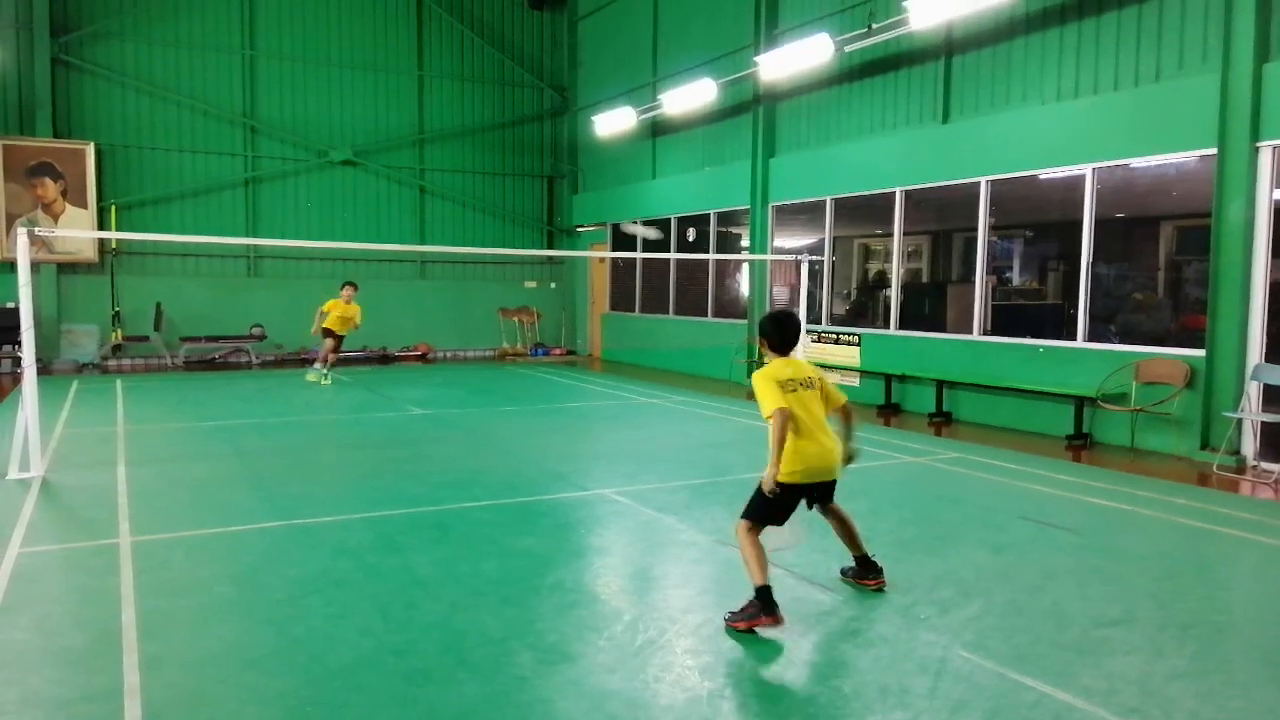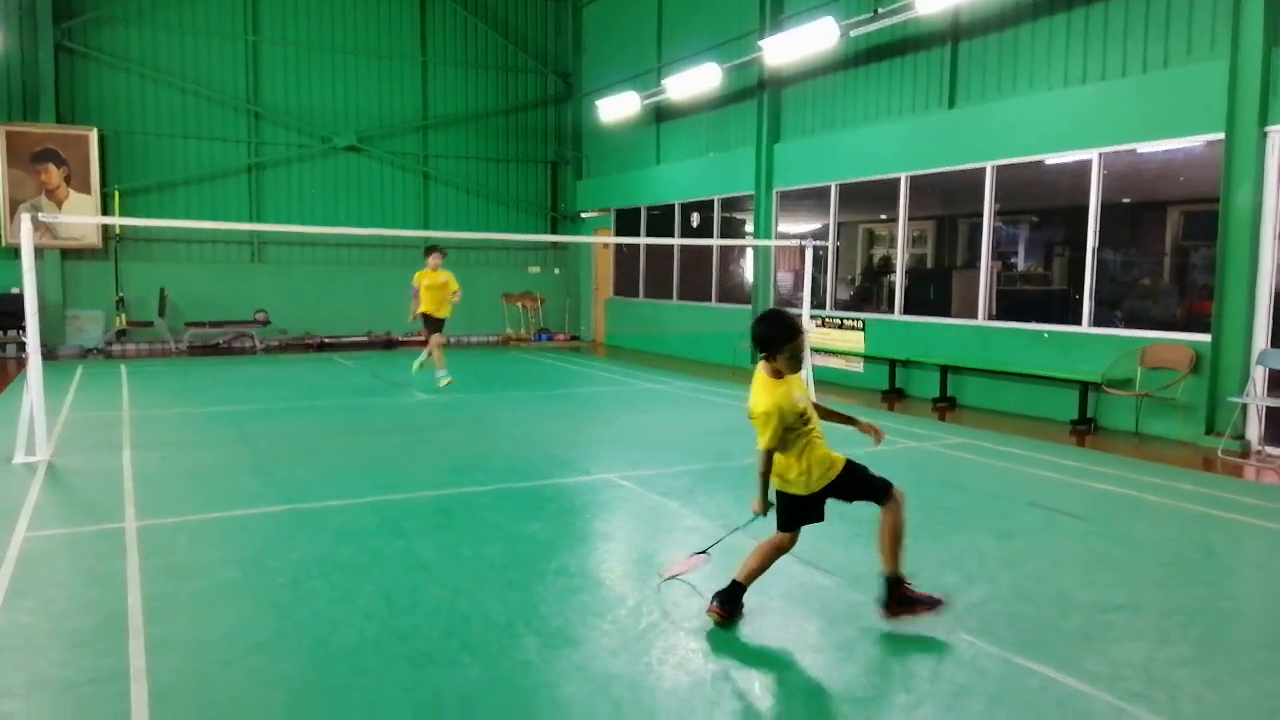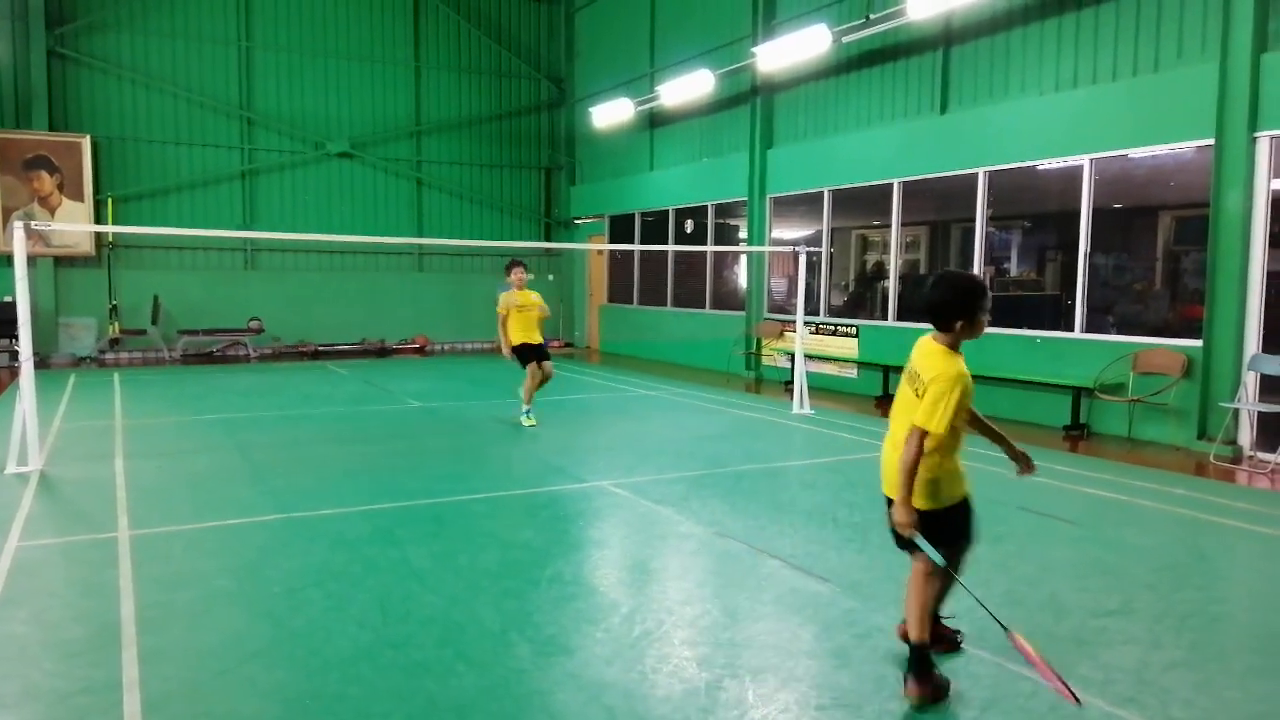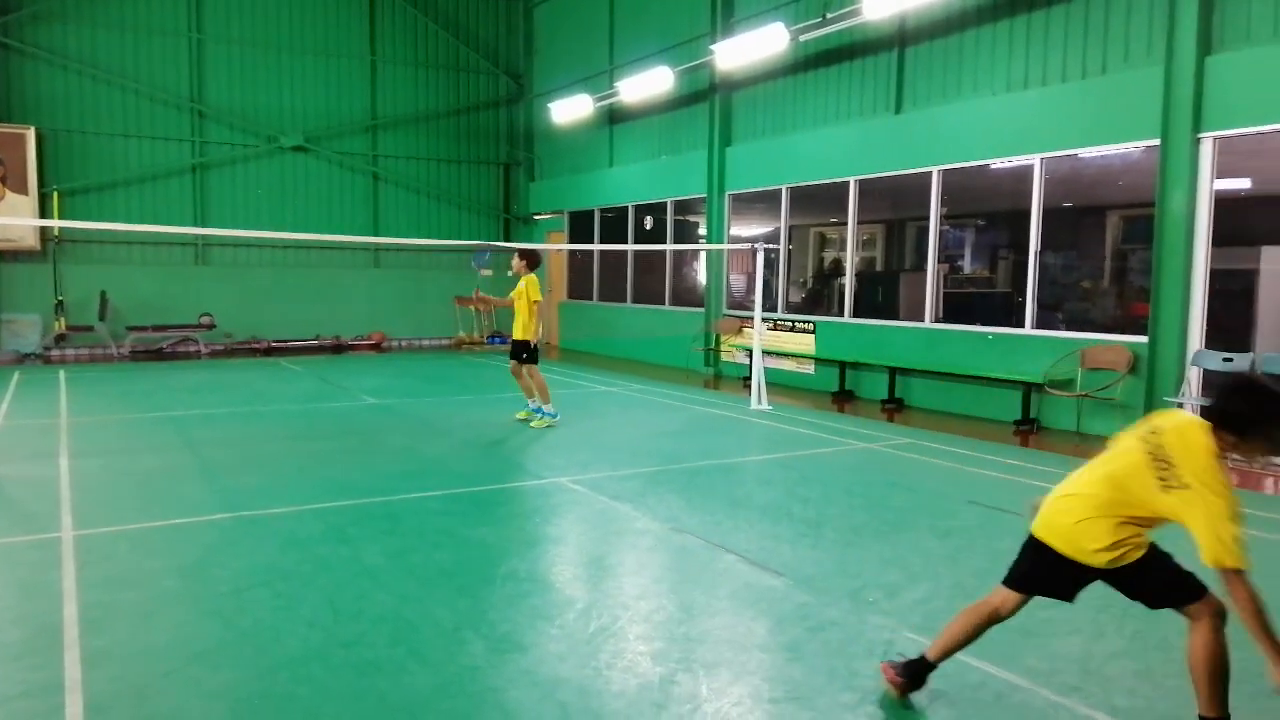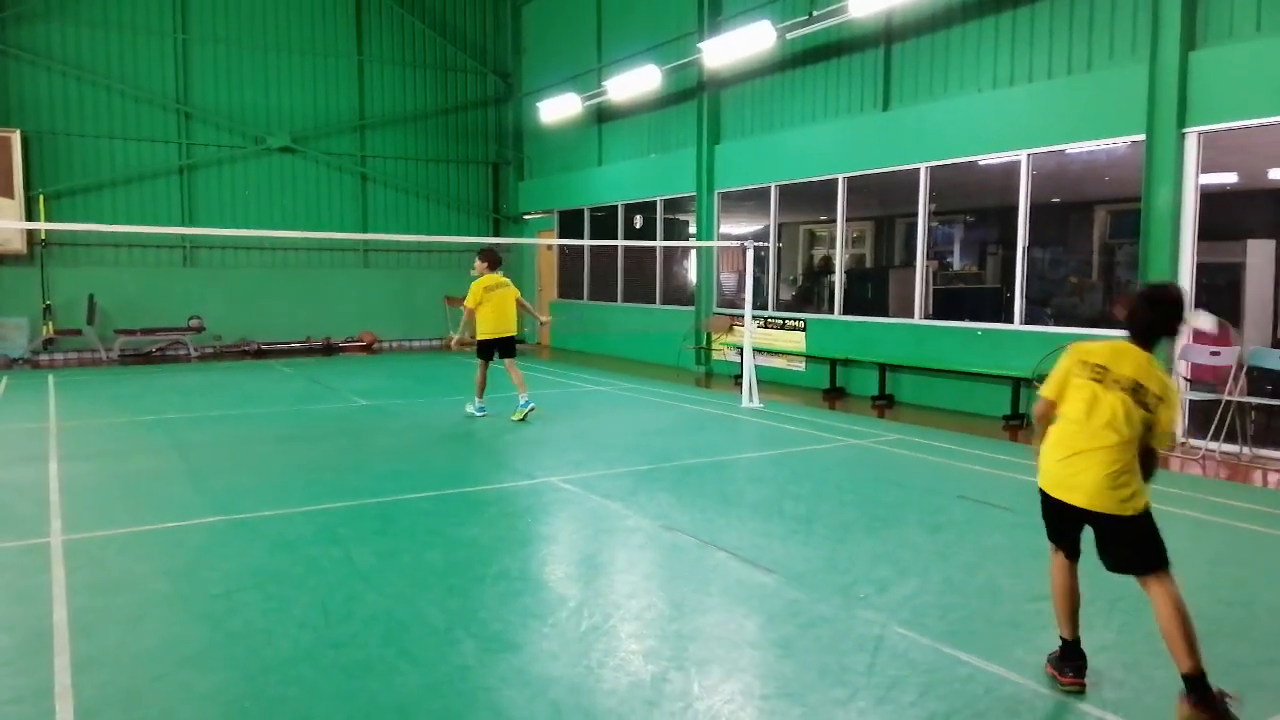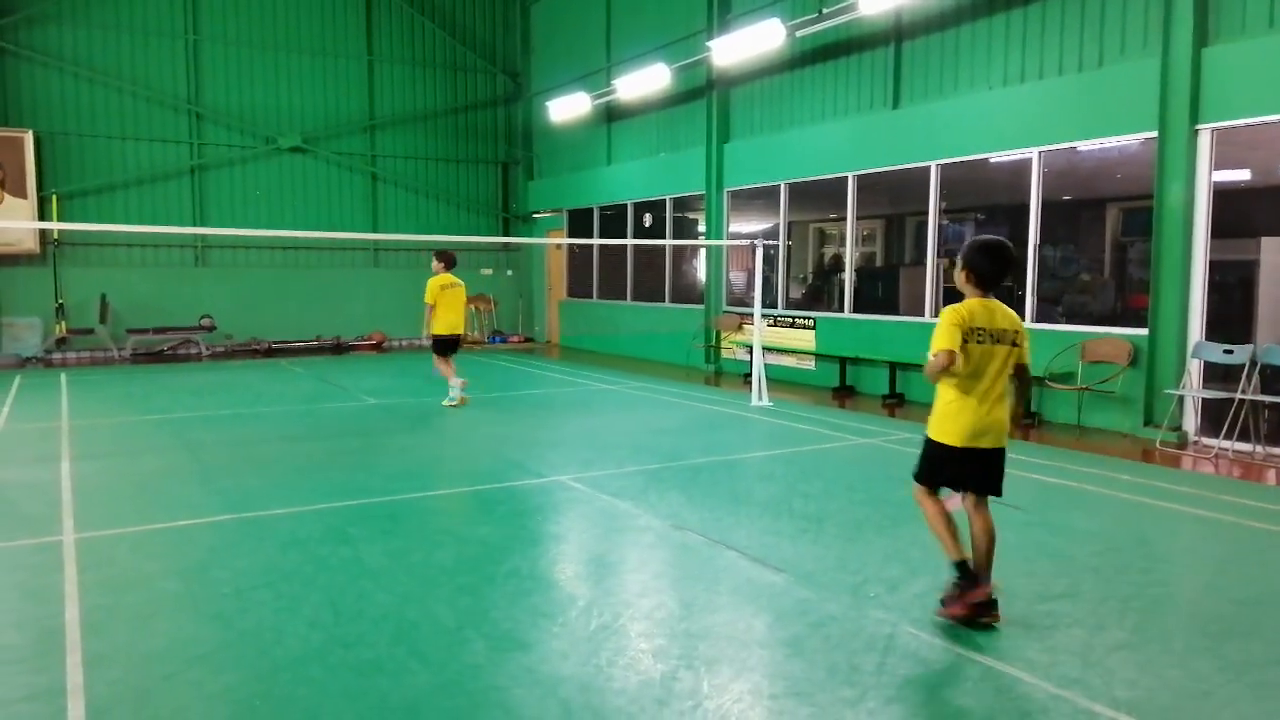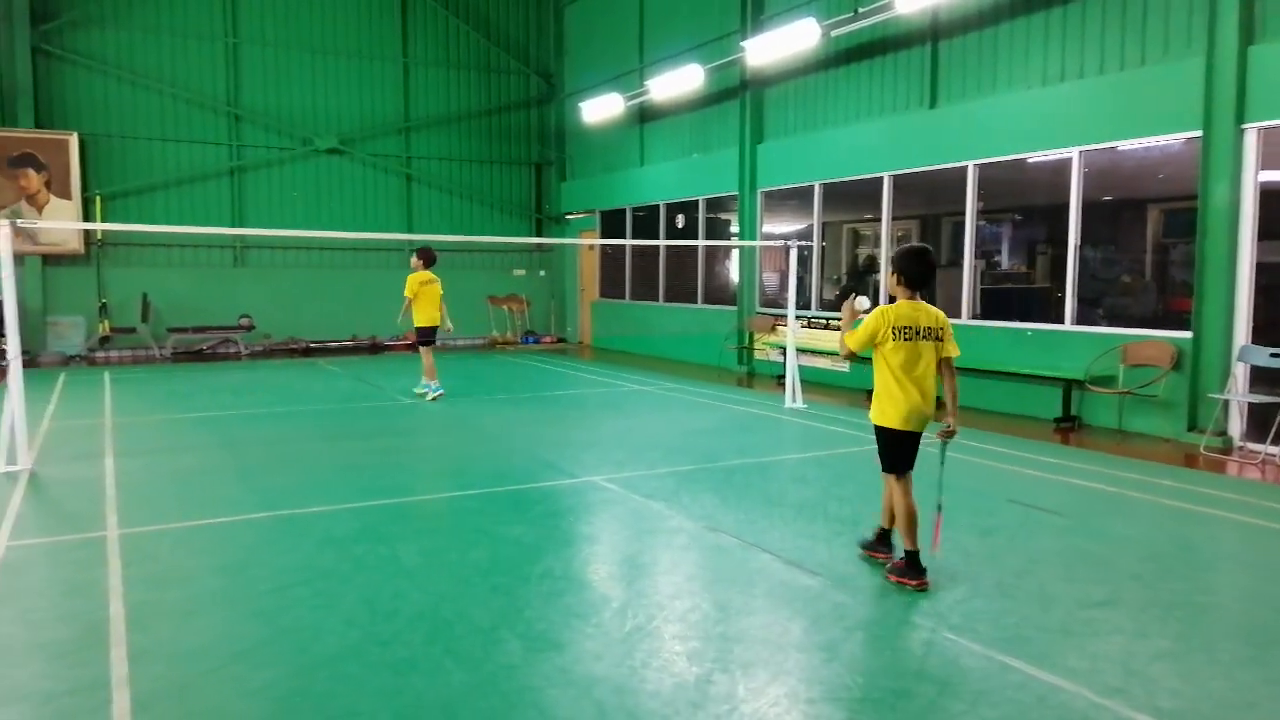
dt=0.7s
person 1, frame 1
left shoulder: (764, 376)
right shoulder: (811, 371)
left elbow: (780, 417)
right elbow: (845, 407)
left wrist: (772, 468)
right wrist: (847, 444)
left hip: (793, 465)
right hip: (827, 459)
left knee: (747, 529)
right knee: (827, 506)
left ankle: (764, 604)
right ankle: (867, 569)
person 1, frame 2
left shoulder: (788, 373)
right shoulder: (768, 403)
right elbow: (767, 453)
left wrist: (856, 422)
right wrist: (761, 495)
left hip: (816, 468)
right hip: (807, 476)
left knee: (785, 537)
right knee: (892, 500)
right ankle: (895, 594)
person 1, frame 3
left shoulder: (926, 346)
right shoulder: (952, 373)
right elbow: (916, 437)
left wrist: (1009, 446)
right wrist: (904, 502)
left hip: (898, 473)
right hip: (931, 483)
left knee: (923, 560)
right knee: (953, 550)
left ankle: (918, 665)
right ankle: (924, 627)
person 1, frame 4
left shoulder: (1173, 421)
right shoulder: (1210, 488)
left elbow: (1112, 452)
right elbow: (1236, 581)
left wrist: (1058, 498)
left hip: (1057, 512)
right hip: (1105, 539)
left knee: (1003, 604)
right knee: (1206, 614)
left ankle: (914, 671)
person 1, frame 5
left shoulder: (1080, 353)
right shoulder: (1160, 385)
left elbow: (1041, 410)
right elbow: (1150, 457)
left wrist: (1041, 443)
right wrist: (1136, 487)
left hip: (1057, 474)
right hip: (1114, 488)
left knee: (1062, 555)
right knee: (1159, 582)
left ankle: (1069, 658)
person 1, frame 6
left shoulder: (955, 315)
right shoulder: (1012, 321)
left elbow: (944, 362)
right elbow: (1023, 379)
left wrist: (930, 370)
right wrist: (1007, 415)
left hip: (952, 428)
right hip: (993, 432)
left knee: (925, 494)
right knee: (977, 504)
left ankle: (967, 575)
right ankle: (980, 594)
person 1, frame 7
left shoulder: (884, 315)
right shoulder: (938, 319)
left elbow: (848, 350)
right elbow: (948, 369)
left wrist: (847, 320)
right wrist: (951, 415)
left hip: (892, 413)
right hip: (920, 412)
left knee: (899, 481)
right knee: (896, 476)
left ankle: (912, 565)
right ankle: (883, 539)
